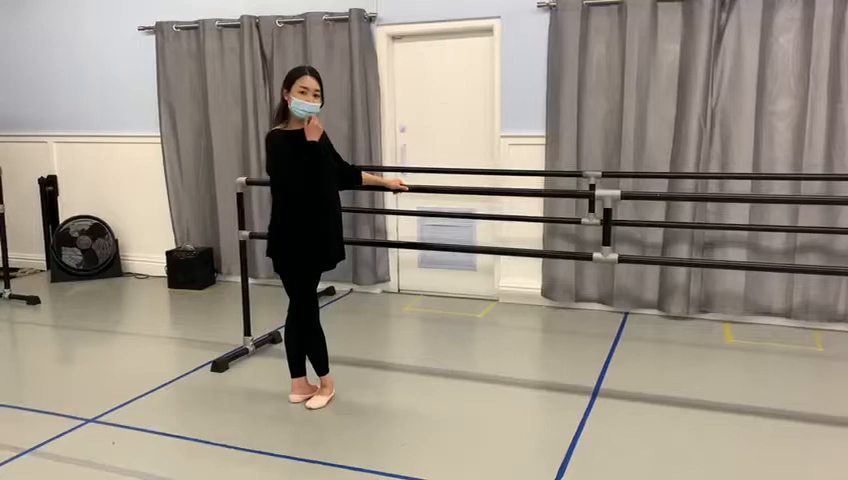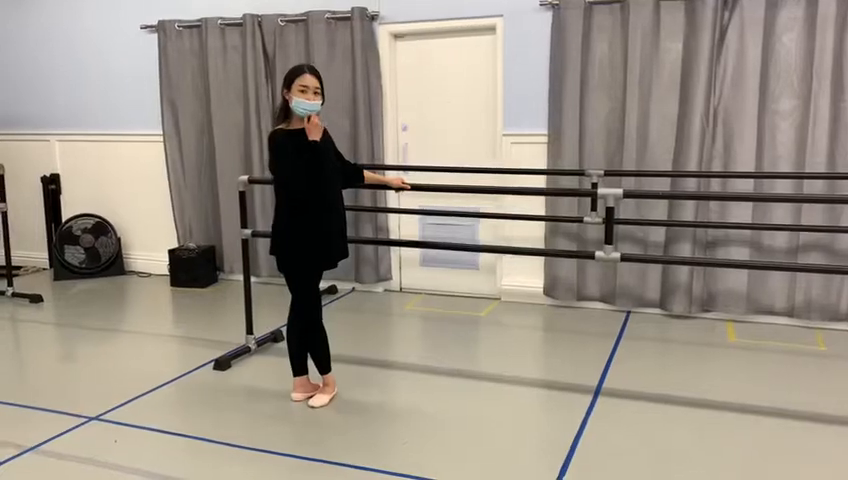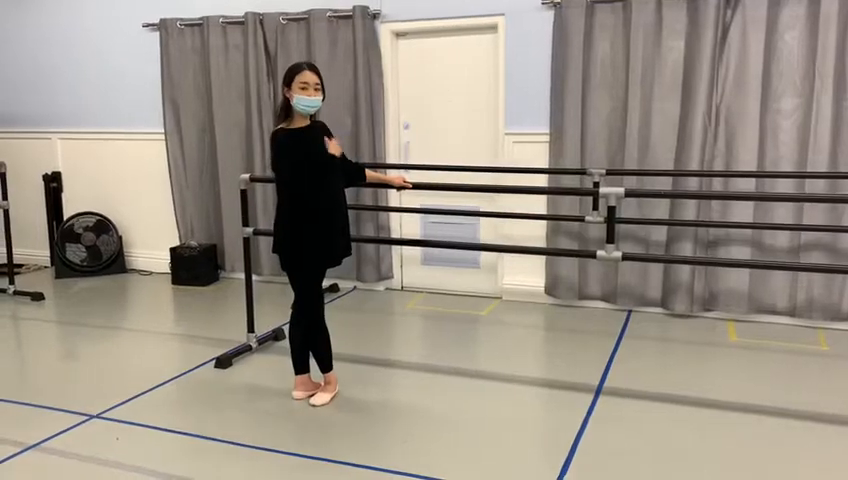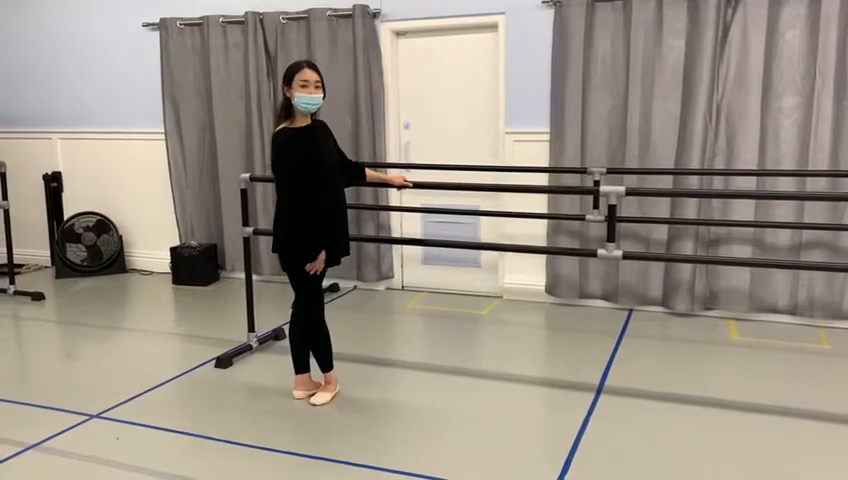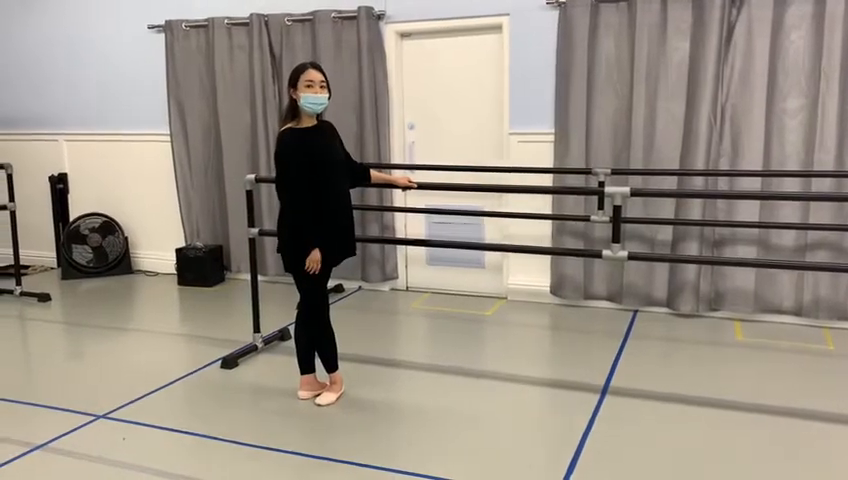
dt=0.4s
person 1, frame 1
left shoulder: (315, 134)
right shoulder: (278, 139)
left elbow: (343, 173)
right elbow: (300, 187)
left wrist: (384, 182)
right wrist: (312, 142)
left hip: (315, 233)
right hip: (292, 238)
left knee: (301, 307)
right knee: (305, 308)
left ankle: (299, 384)
right ankle: (324, 381)
person 1, frame 2
left shoulder: (318, 132)
right shoulder: (280, 139)
left elbow: (345, 171)
right elbow: (304, 186)
left wrist: (387, 180)
right wrist: (313, 142)
left hip: (318, 231)
right hip: (296, 236)
left knee: (303, 306)
right knee: (307, 306)
left ankle: (301, 383)
right ankle: (326, 379)
person 1, frame 3
left shoulder: (319, 130)
right shoulder: (283, 138)
left elbow: (347, 170)
right elbow: (307, 186)
left wrist: (388, 179)
right wrist: (330, 156)
left hip: (320, 230)
right hip: (299, 234)
left knee: (305, 304)
right knee: (310, 304)
left ankle: (302, 380)
right ankle: (328, 378)
person 1, frame 4
left shoulder: (320, 129)
right shoulder: (284, 139)
left elbow: (345, 169)
right elbow: (293, 196)
left wrist: (388, 178)
right wrist: (314, 246)
left hip: (321, 234)
right hip: (299, 237)
left knee: (306, 303)
right knee: (310, 304)
left ankle: (302, 380)
right ankle: (329, 377)
person 1, frame 5
left shoulder: (327, 130)
right shoulder: (289, 139)
left elbow: (351, 171)
right elbow: (291, 197)
left wrist: (393, 179)
right wrist: (310, 245)
left hip: (327, 232)
right hip: (304, 238)
left knee: (311, 305)
right knee: (315, 305)
left ankle: (308, 380)
right ankle: (334, 377)
